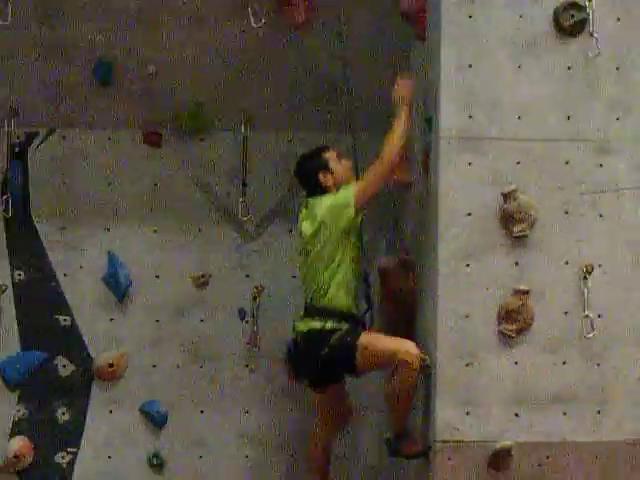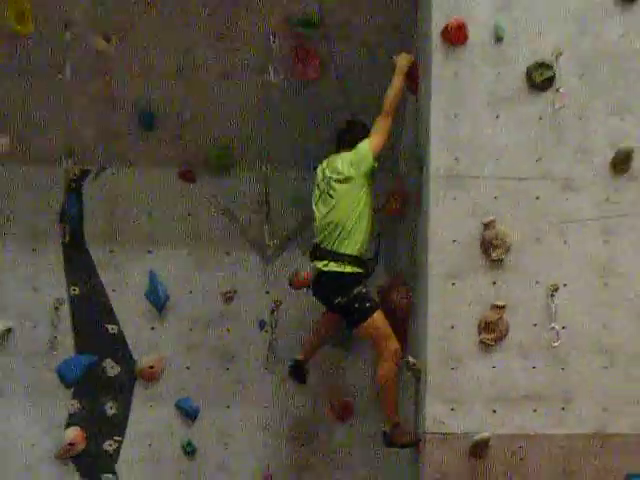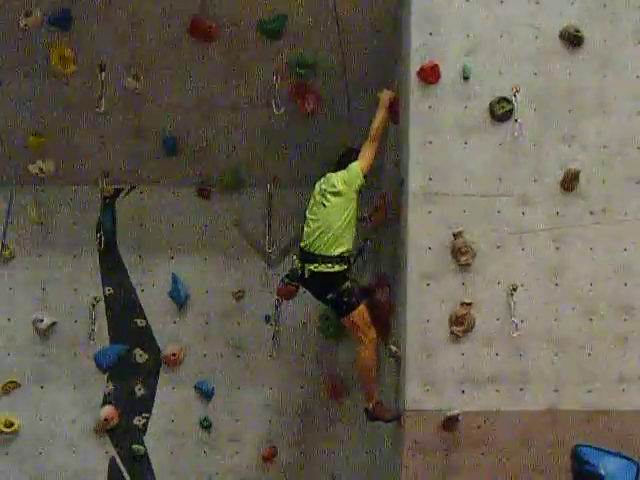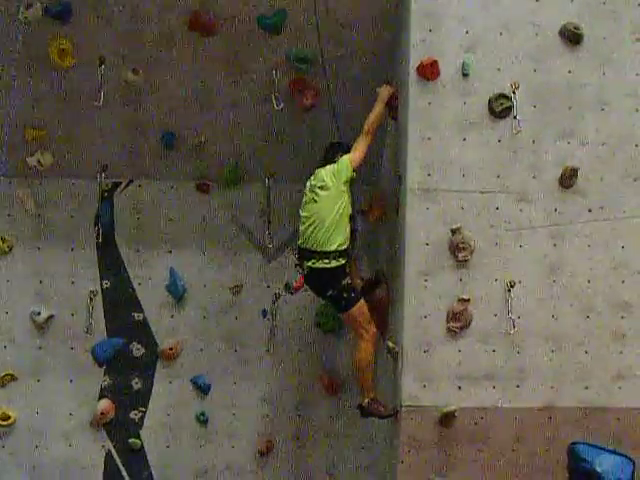
dt=0.5s
person 1, frame 1
left shoulder: (318, 211)
right shoulder: (332, 208)
left elbow: (357, 205)
right elbow: (388, 162)
left wrist: (382, 194)
left hip: (317, 336)
right hip: (328, 335)
left knee: (335, 418)
right knee: (409, 355)
right ankle: (400, 438)
person 1, frame 2
left shoulder: (325, 169)
right shoulder: (355, 162)
right elbow: (386, 116)
right wrist: (401, 70)
left hip: (323, 271)
right hip: (342, 276)
left knee: (335, 316)
right knee: (390, 349)
left ankle: (301, 360)
right ankle: (393, 429)
person 1, frame 3
left shoulder: (323, 184)
right shoulder: (349, 179)
left hip: (306, 267)
right hip: (328, 275)
right knee: (367, 338)
left ankle: (355, 293)
right ankle: (373, 406)
person 1, frame 4
left shoulder: (314, 181)
right shoulder: (338, 172)
left hip: (309, 265)
right hip: (328, 271)
right knee: (368, 333)
left ankle: (358, 287)
right ankle: (369, 401)
